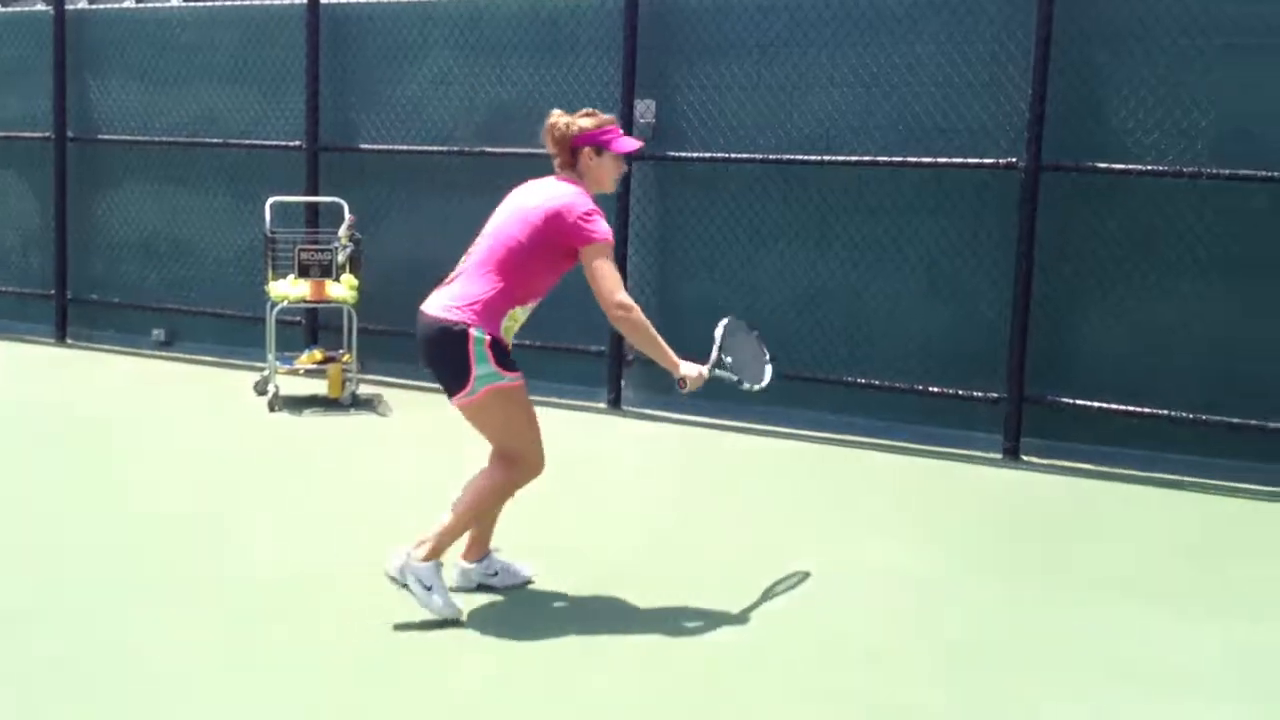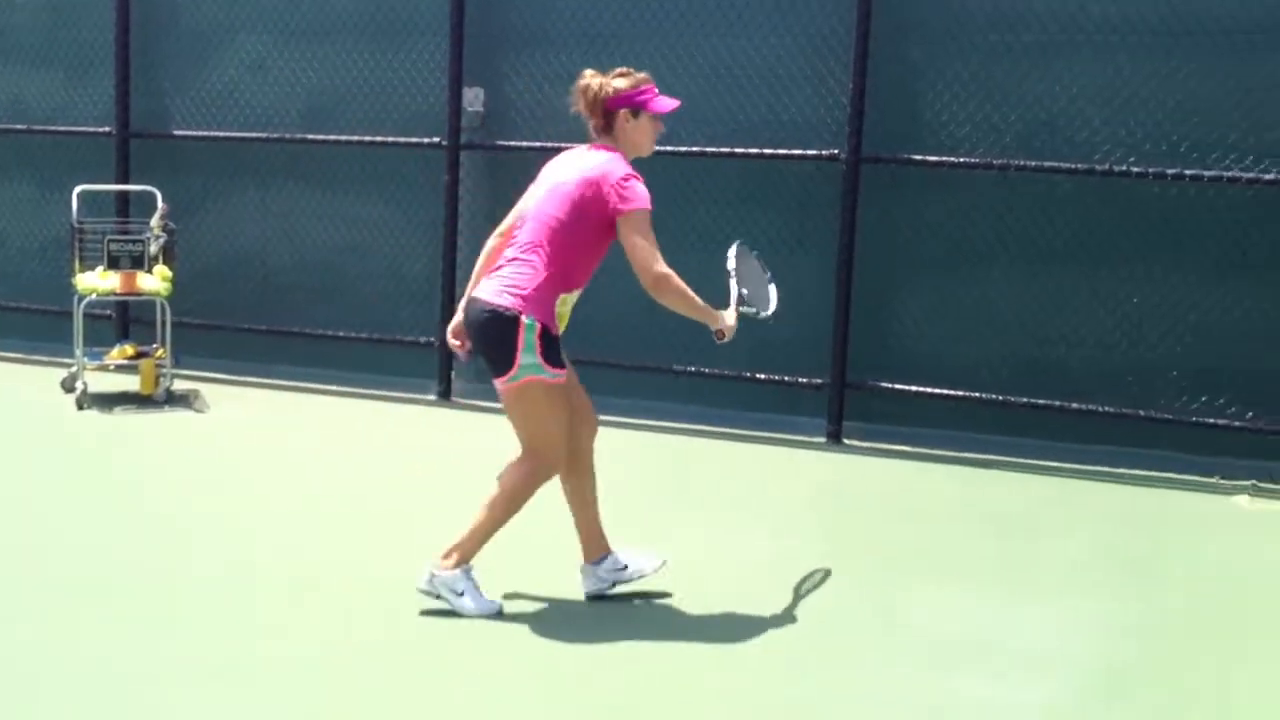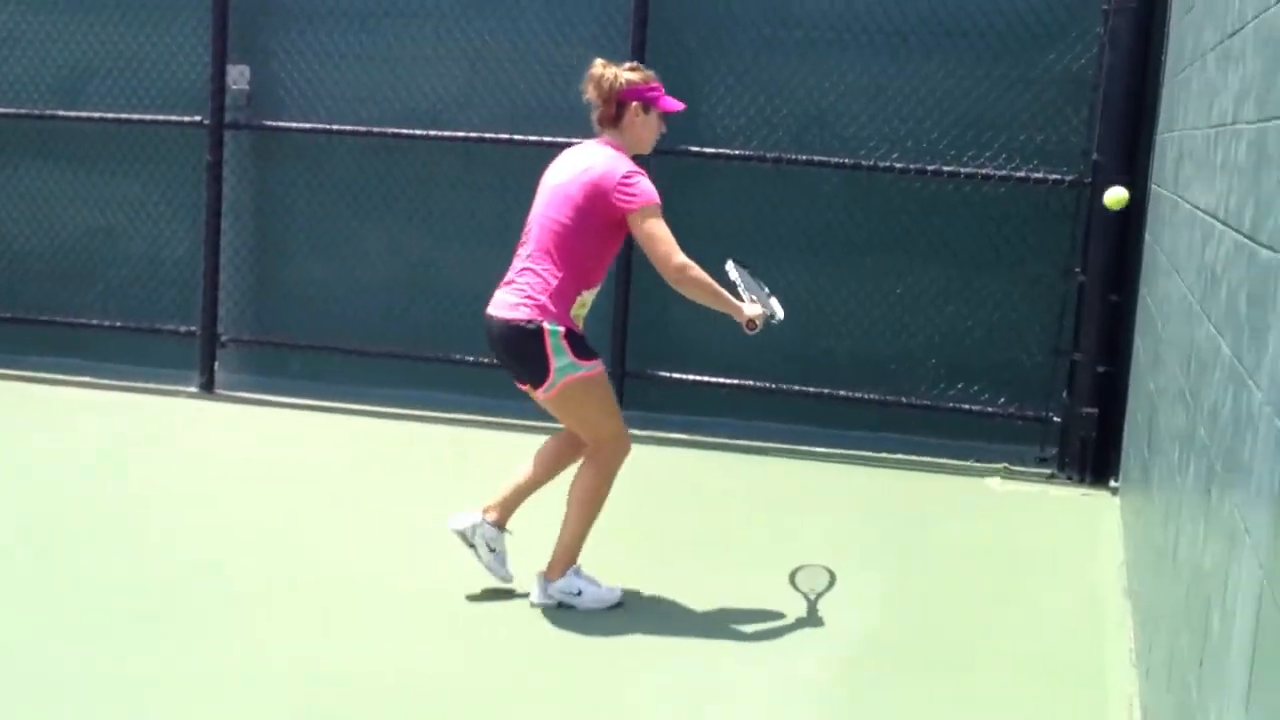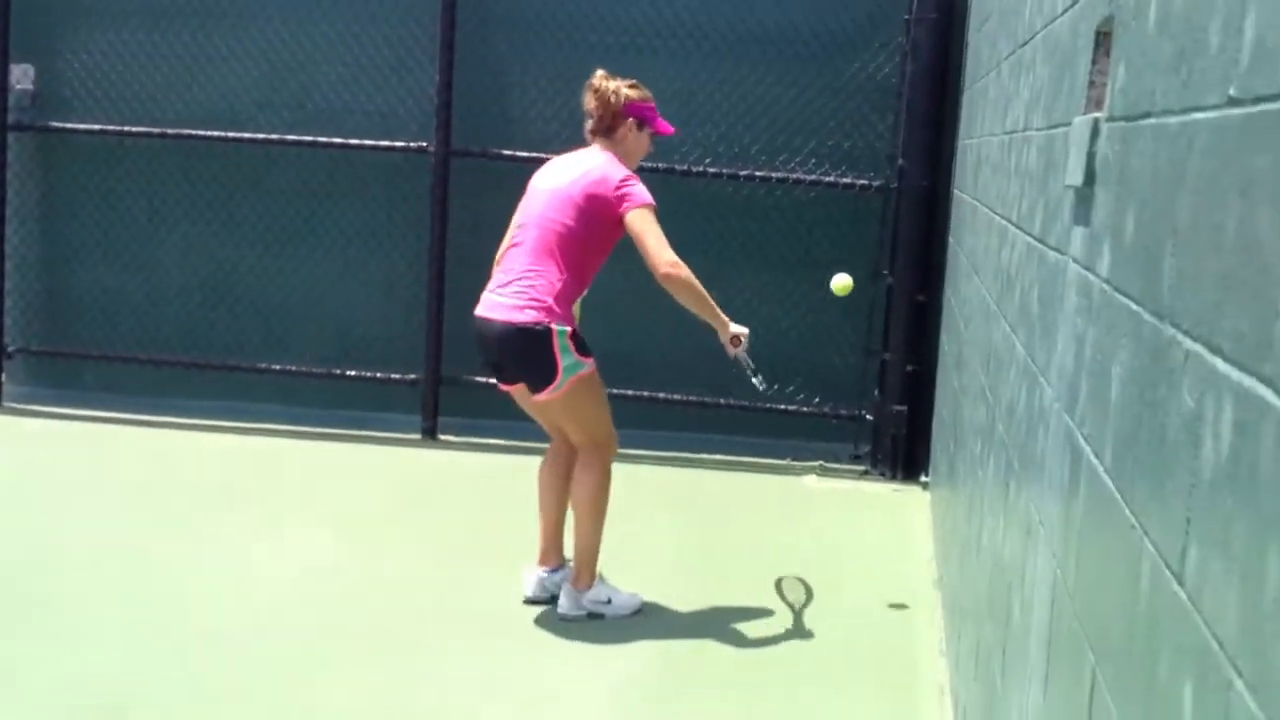
dt=0.7s
person 1, frame 1
left shoulder: (532, 191)
right shoulder: (581, 212)
right elbow: (619, 309)
right wrist: (676, 366)
left hip: (441, 320)
right hip: (465, 336)
left knee: (517, 443)
right knee: (524, 460)
left ankle: (475, 560)
right ankle: (422, 558)
person 1, frame 2
left shoulder: (567, 162)
right shoulder: (621, 179)
left elbow: (501, 237)
right elbow: (656, 280)
left wrist: (465, 309)
right wrist: (715, 317)
left hip: (492, 312)
right hip: (519, 323)
left knee: (581, 428)
right knee: (543, 454)
left ankle: (600, 560)
right ankle: (452, 568)
person 1, frame 3
left shoulder: (571, 159)
right shoulder: (623, 175)
right elbow: (676, 269)
right wrist: (737, 307)
left hip: (509, 318)
right hip: (539, 330)
left knee: (588, 433)
right knee: (610, 444)
left ankle: (489, 518)
right ankle: (559, 576)
person 1, frame 4
left shoulder: (554, 168)
right shoulder: (620, 182)
right elbow: (668, 269)
right wrist: (722, 324)
left hip: (491, 323)
right hip: (538, 332)
left knee: (567, 438)
right knee: (597, 446)
left ankle: (548, 566)
right ankle: (583, 588)
